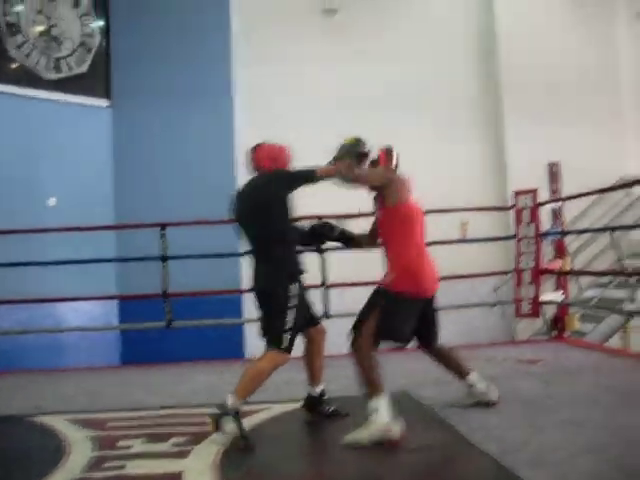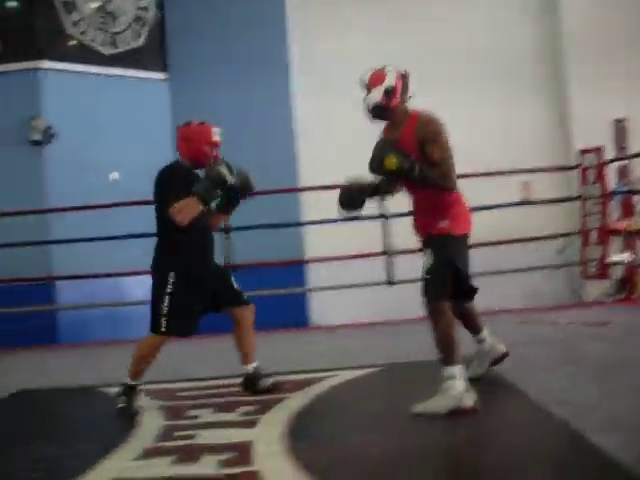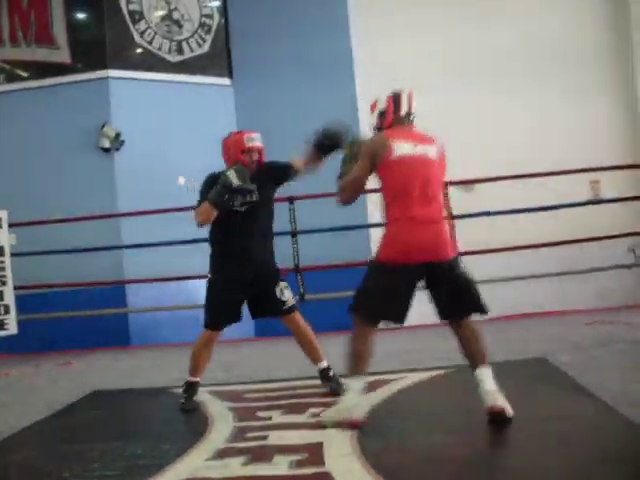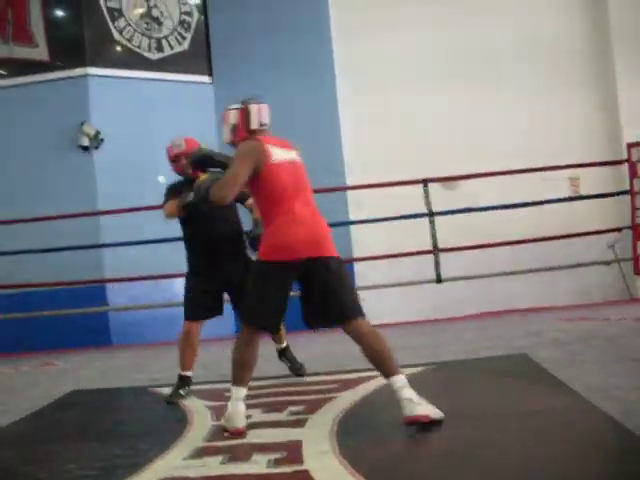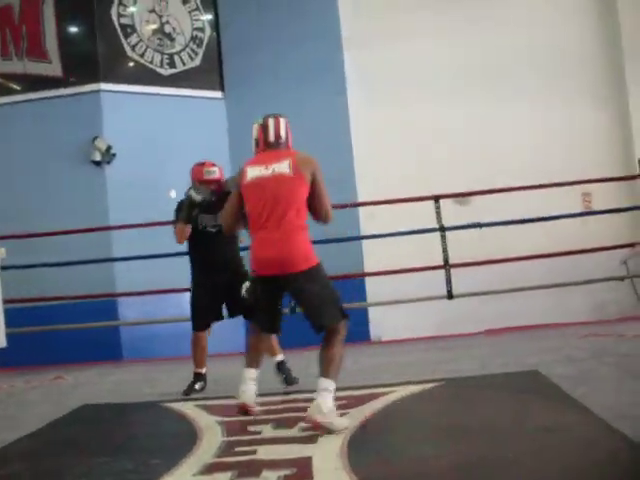
dt=0.7s
person 1, frame 1
left shoulder: (391, 181)
right shoulder: (400, 195)
left elbow: (344, 173)
right elbow: (370, 240)
left wrist: (348, 162)
right wrist: (337, 234)
left hip: (404, 280)
right hip: (425, 278)
left knee: (362, 341)
right knee: (428, 342)
left ankle: (381, 420)
right ankle: (480, 388)
person 1, frame 2
left shoulder: (426, 125)
right shoulder: (388, 134)
left elbow: (448, 181)
right elbow: (396, 181)
left wrist: (407, 168)
right wrist: (370, 188)
left hip: (447, 221)
right hip: (429, 223)
left knee: (437, 301)
right knee: (451, 294)
left ankle: (456, 389)
right ankle: (488, 345)
person 1, frame 3
left shoulder: (375, 145)
right shoulder: (435, 146)
left elbow: (345, 197)
left wrist: (348, 167)
left hip: (398, 246)
right hip: (436, 245)
left knee: (363, 321)
right knee: (462, 320)
left ankle: (351, 402)
right ankle: (490, 393)
person 1, frame 4
left shoulder: (251, 149)
right shoulder: (289, 149)
left elbow: (223, 197)
left wrist: (205, 185)
left hip: (279, 248)
right hip: (319, 242)
left knee: (250, 330)
right knee: (356, 323)
left ankle: (236, 410)
right ankle: (410, 400)
person 1, frame 5
left shoulder: (245, 172)
right shoulder: (305, 163)
left elbow: (226, 225)
right elbow: (324, 215)
left hip: (263, 261)
right hip: (298, 258)
left knee: (261, 327)
right knee: (336, 328)
left ankle: (247, 391)
right ankle: (322, 405)
person 2, frame 1
left shoulder: (244, 198)
right shoulder: (272, 181)
right elbow: (322, 173)
left wrist: (307, 235)
right wrist: (346, 157)
left hip: (270, 276)
right hip: (282, 279)
left knee: (316, 333)
right knee: (279, 352)
left ankle: (316, 399)
right ankle: (229, 410)
person 2, frame 2
left shoulder: (199, 179)
right shoulder: (171, 175)
left elbow: (211, 224)
right elbow: (181, 217)
left wrist: (230, 198)
right wrist: (208, 186)
left hip: (203, 264)
right hip: (174, 268)
left knee: (245, 311)
right knee: (161, 335)
left ankle: (252, 376)
right ankle: (129, 387)
person 2, frame 3
left shoulder: (268, 172)
right shoulder: (215, 182)
left elbow: (304, 164)
right elbow: (201, 219)
left wrist: (322, 146)
right wrist: (222, 192)
left hip: (263, 266)
right hip: (226, 271)
left knee: (294, 319)
right knee: (211, 332)
left ankle: (327, 373)
right ankle: (191, 387)
person 2, frame 4
right shoulder: (177, 189)
left elbow: (253, 204)
right elbow: (169, 212)
left wrist: (259, 224)
right wrist: (194, 196)
left hip: (237, 259)
right hip: (202, 266)
right knee: (191, 325)
left ankle: (284, 351)
right ankle: (184, 380)
person 2, frame 5
left shoulder: (228, 199)
right shoulder: (186, 205)
right elbow: (181, 238)
right wrist: (190, 208)
left hip: (234, 271)
right hip: (204, 277)
right knee: (199, 331)
left ankle: (282, 365)
right ankle: (199, 377)
